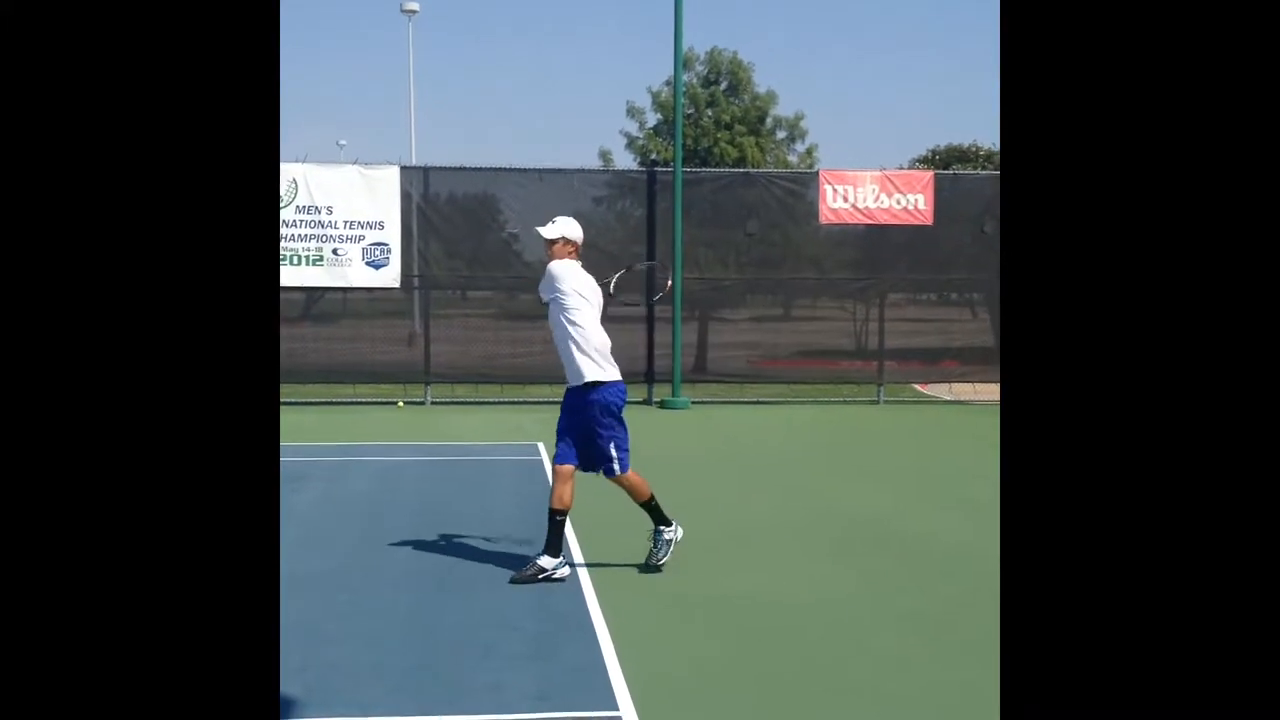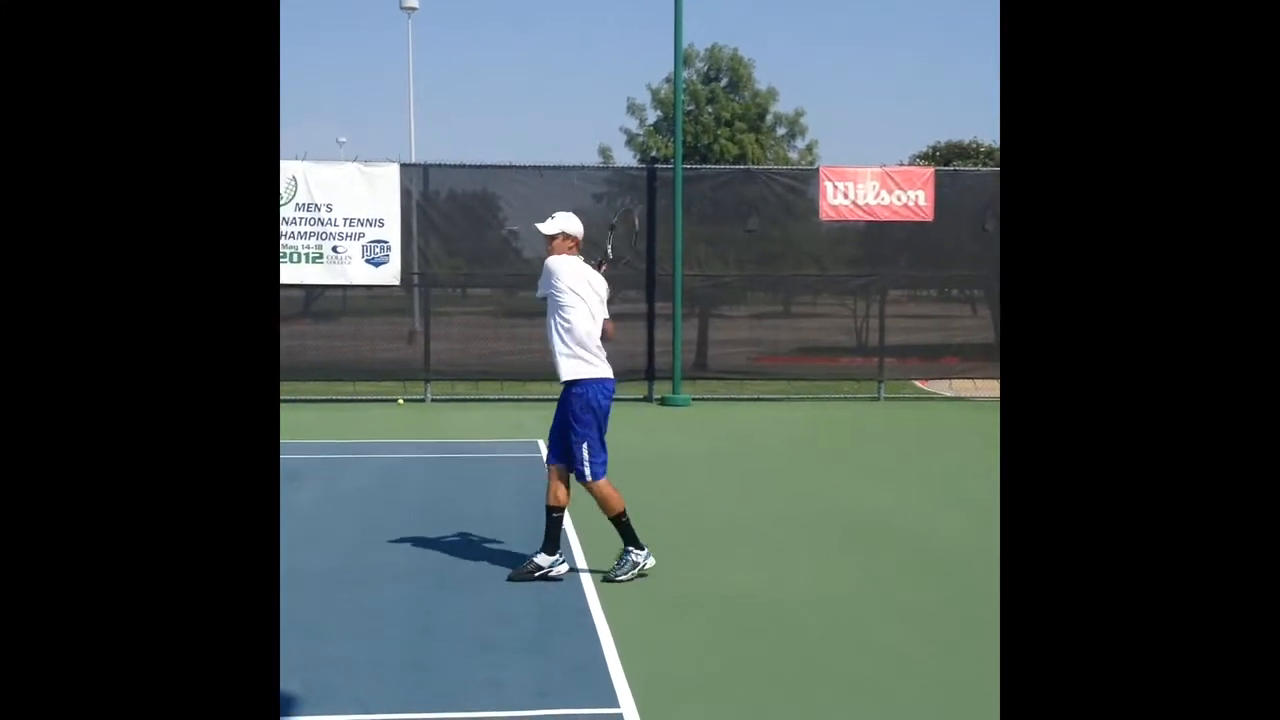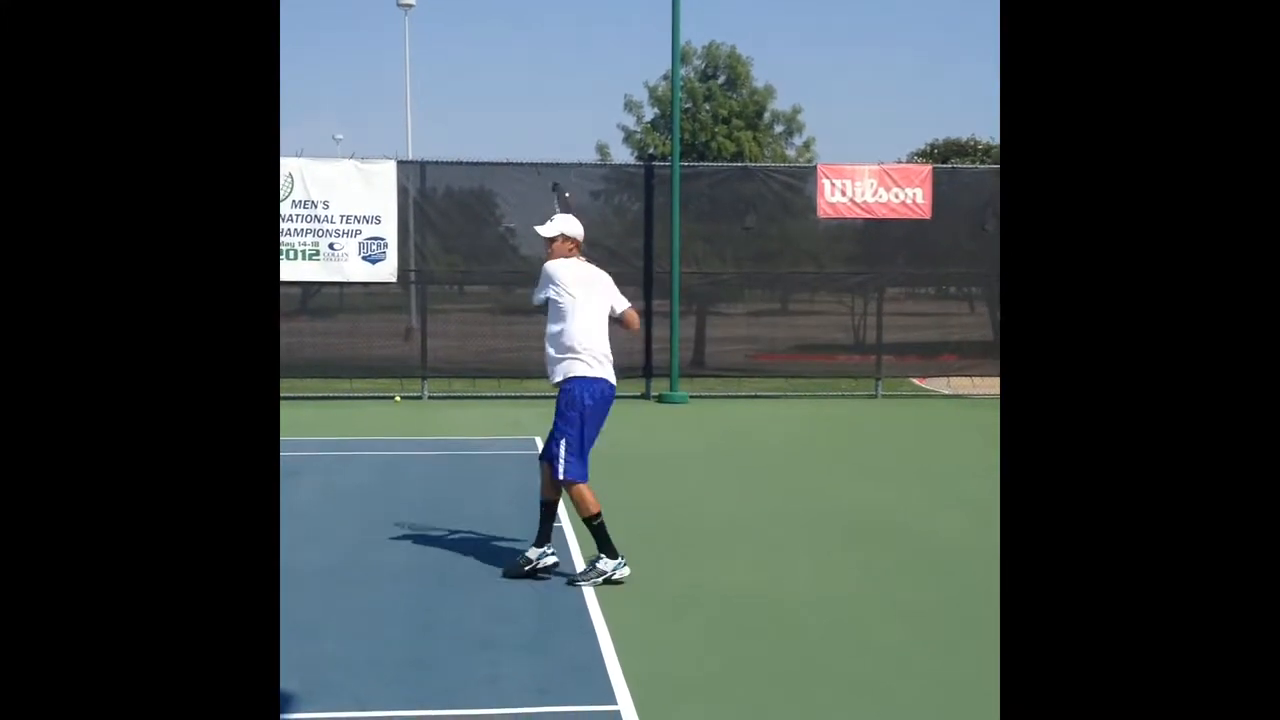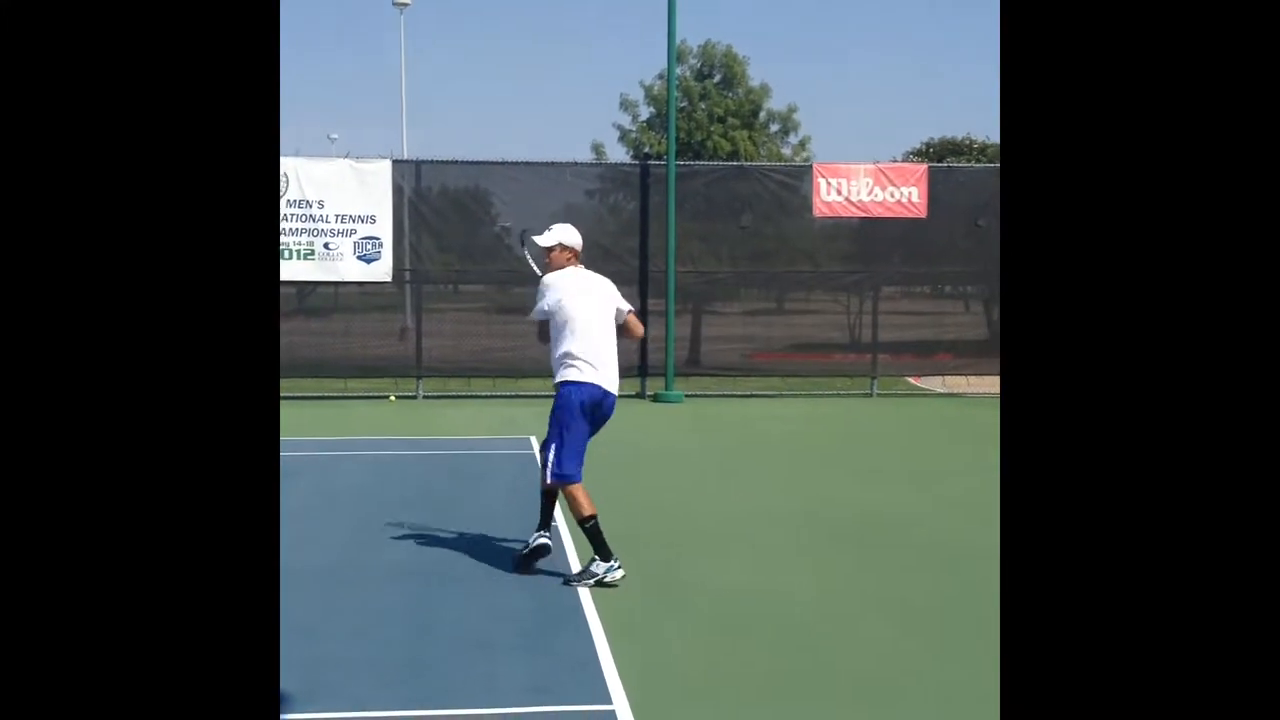
dt=0.1s
person 1, frame 1
left shoulder: (556, 271)
right shoulder: (582, 283)
left hip: (600, 387)
right hip: (581, 388)
left knee: (618, 471)
right knee: (563, 469)
left ankle: (665, 527)
right ankle: (553, 558)
person 1, frame 2
left shoulder: (555, 266)
right shoulder: (595, 278)
left elbow: (548, 295)
right elbow: (606, 332)
left hip: (587, 384)
right hip: (584, 384)
left knee: (592, 476)
right knee: (558, 468)
left ankle: (636, 551)
right ankle: (550, 557)
person 1, frame 3
left shoulder: (554, 270)
right shoulder: (602, 277)
left elbow: (542, 302)
right elbow: (634, 323)
left hip: (580, 382)
right hip: (598, 382)
left knee: (569, 476)
right knee: (550, 464)
left ankle: (611, 559)
right ankle: (541, 549)
person 1, frame 4
left shoulder: (551, 281)
right shoulder: (605, 284)
left elbow: (543, 332)
right elbow: (637, 331)
left hip: (575, 385)
right hip: (607, 390)
left knee: (563, 476)
right knee: (553, 458)
left ankle: (606, 560)
right ankle: (543, 534)
